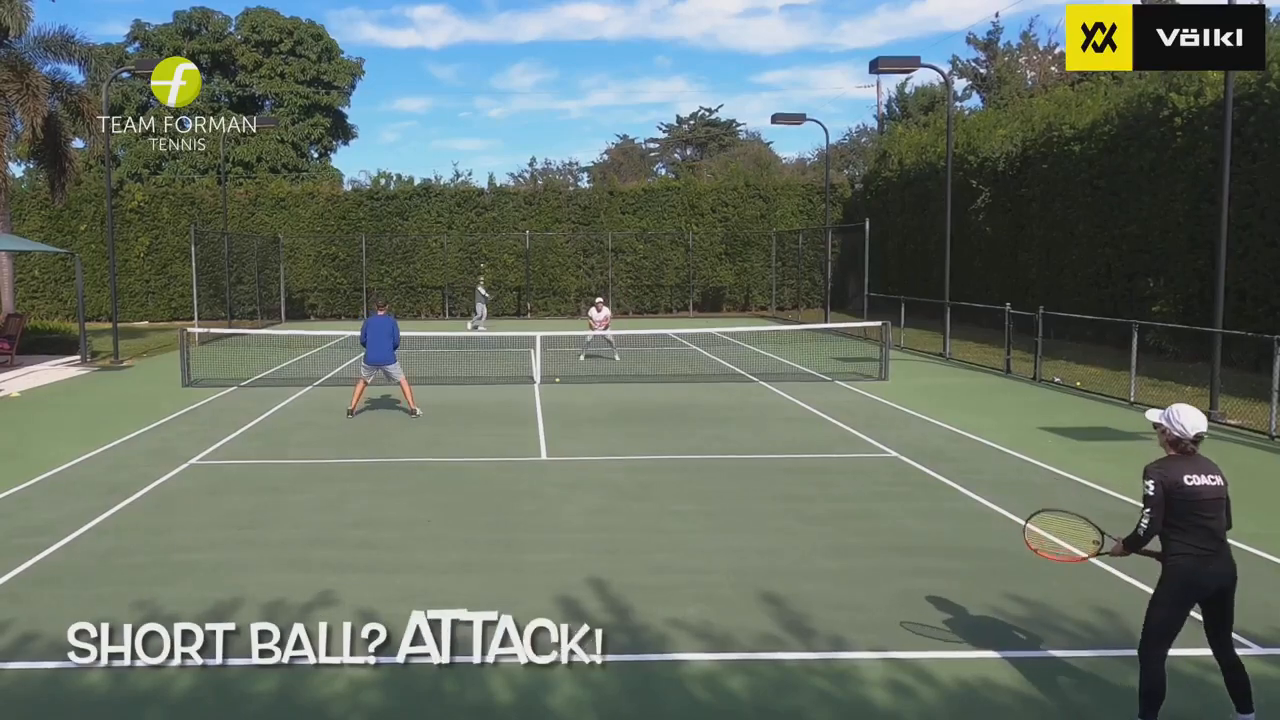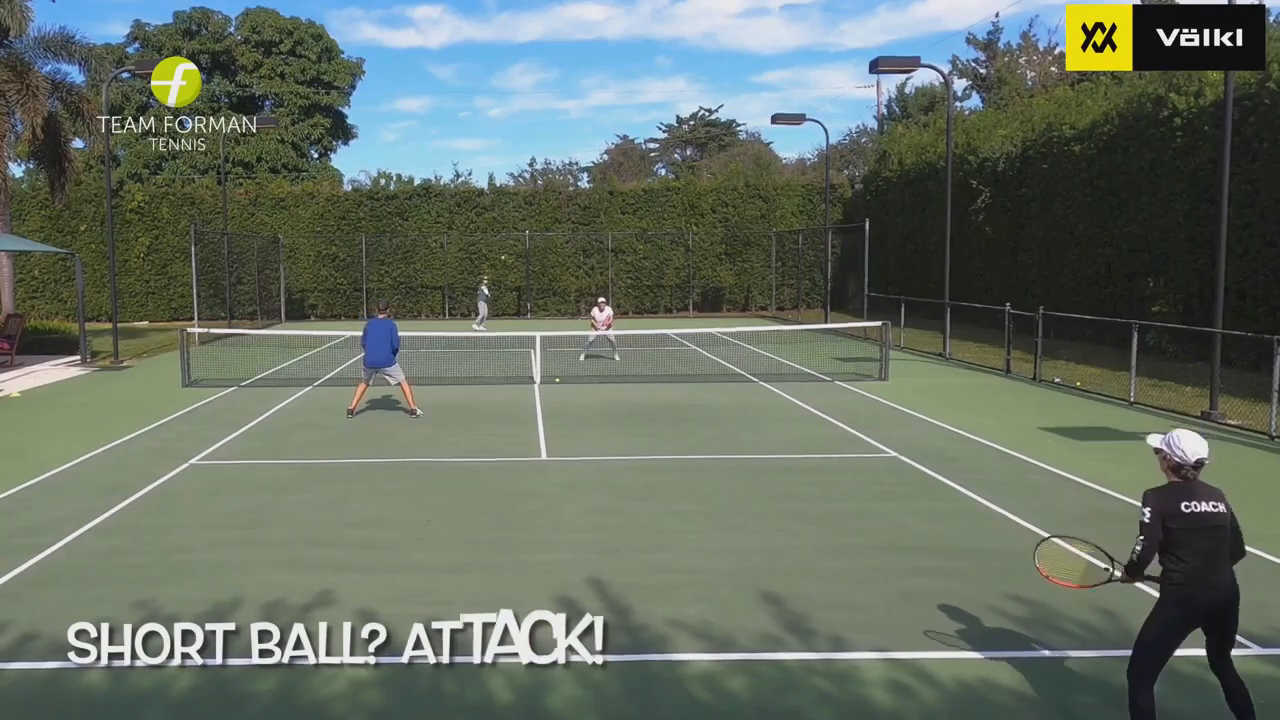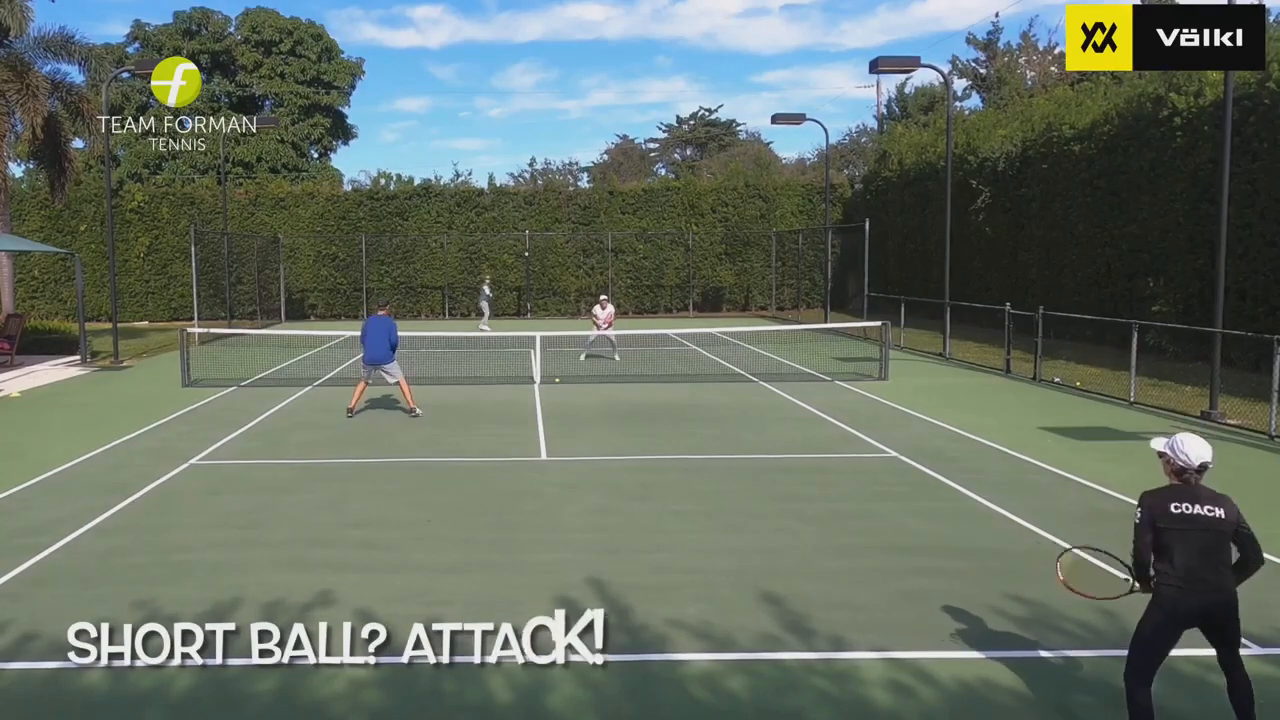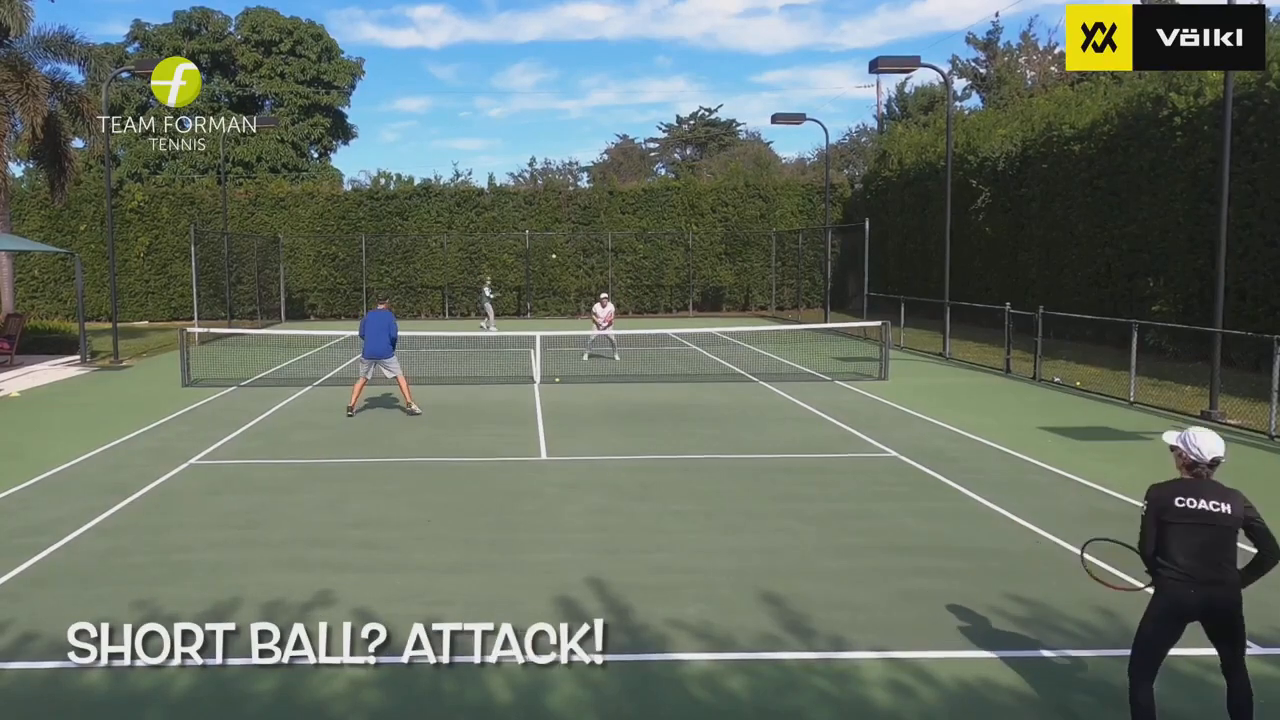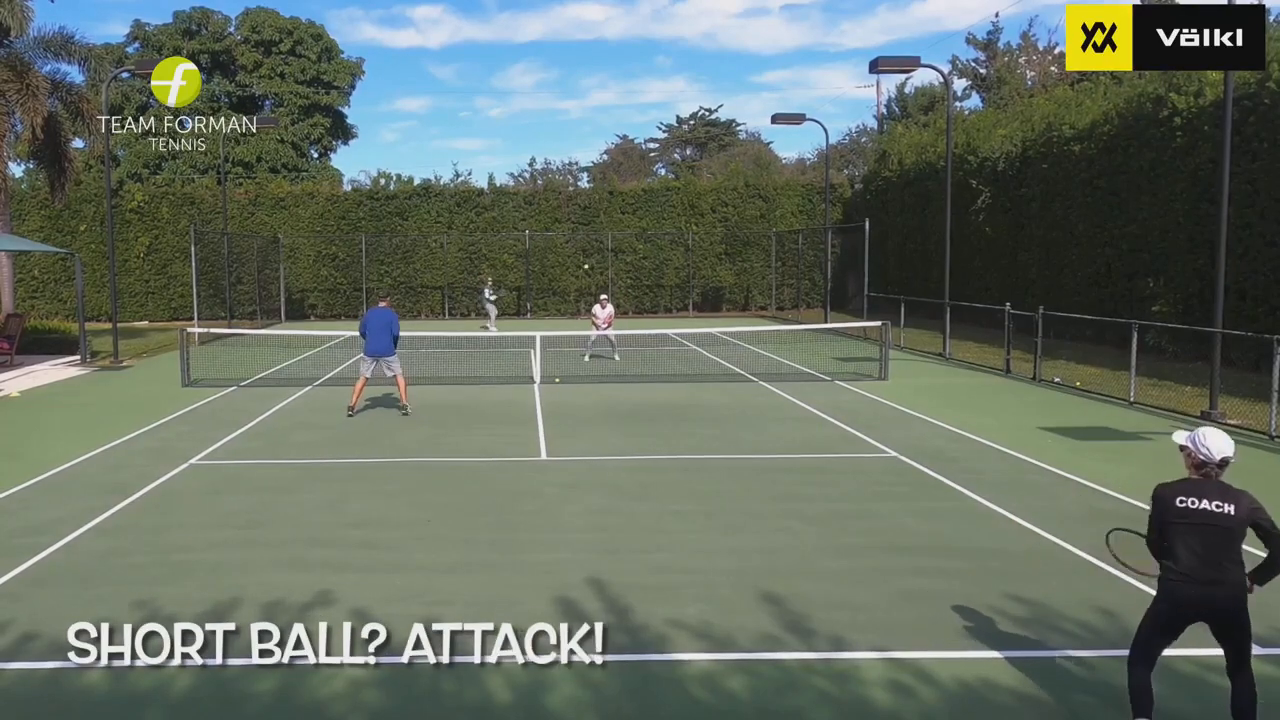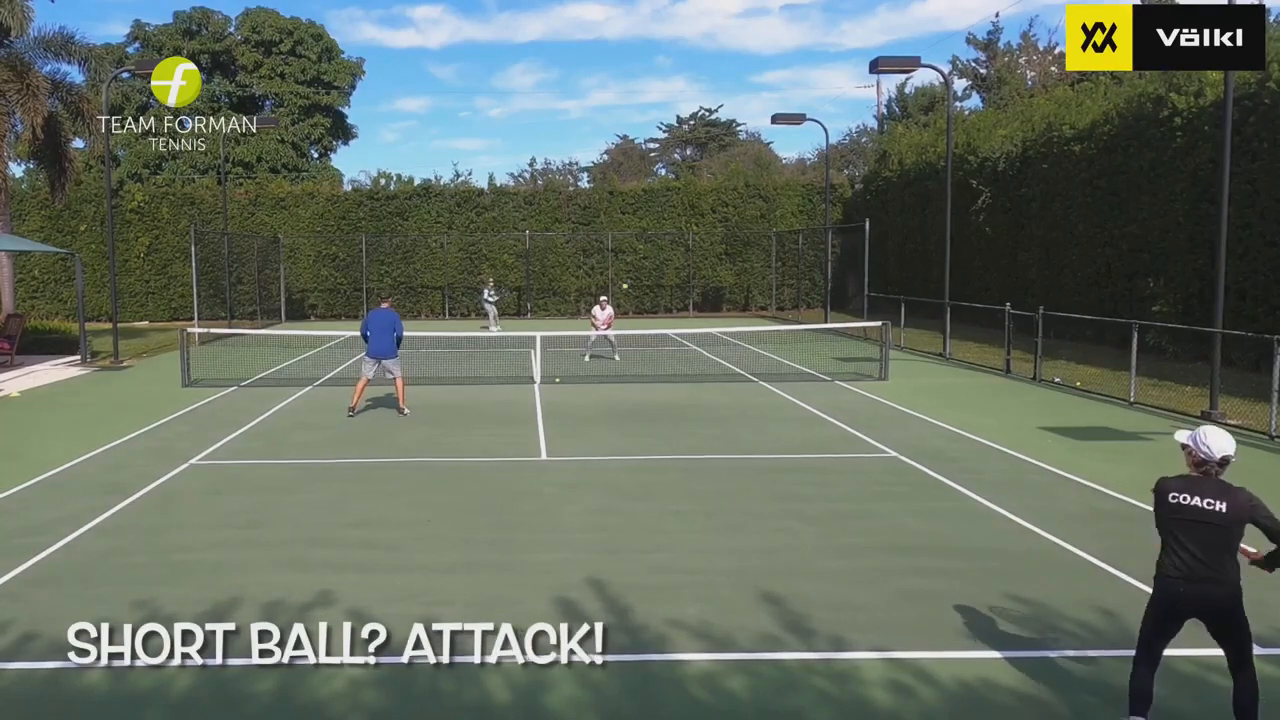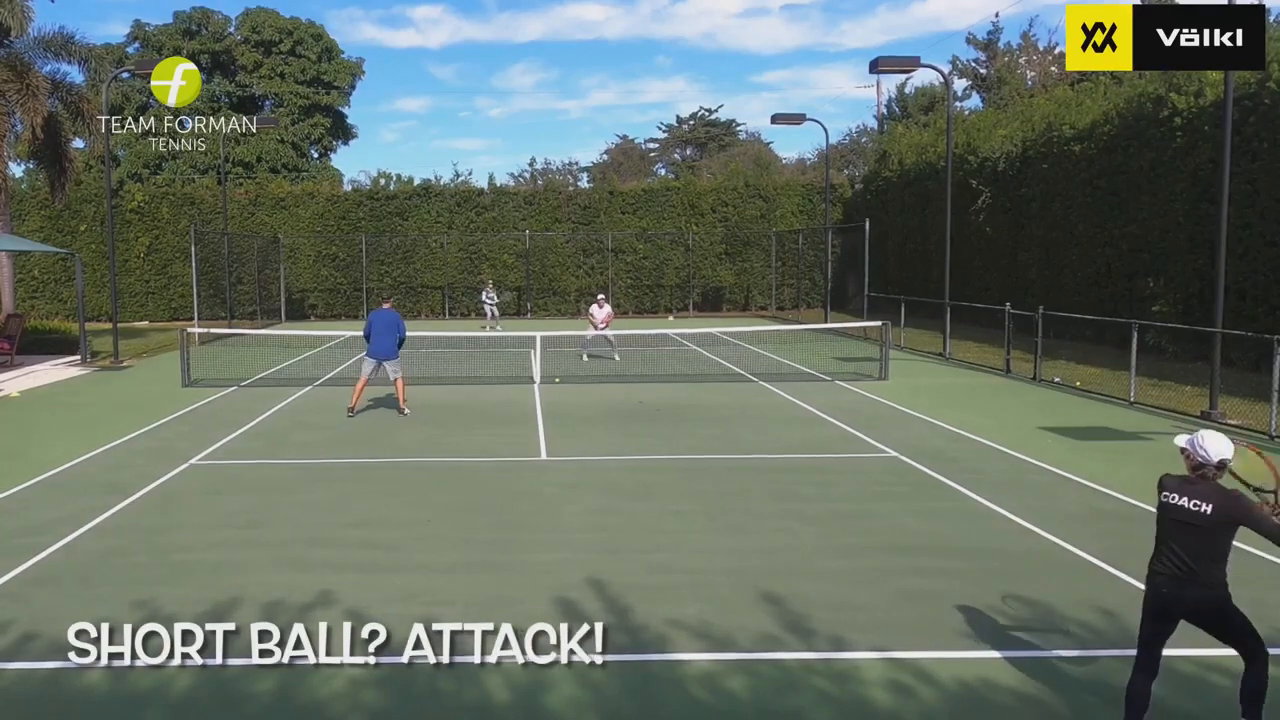
dt=0.1s
person 1, frame 1
left shoulder: (1159, 471)
right shoulder: (1213, 470)
left elbow: (1149, 527)
right elbow: (1225, 522)
left wrist: (1124, 546)
left hip: (1184, 574)
right hip: (1224, 571)
left knee: (1151, 654)
right knee: (1223, 649)
person 1, frame 2
left shoulder: (1157, 498)
right shoulder: (1218, 497)
left elbow: (1145, 552)
right elbow: (1237, 550)
left wrist: (1131, 572)
left hip: (1182, 597)
right hip: (1225, 596)
left knee: (1139, 674)
right knee: (1222, 665)
person 1, frame 3
left shoulder: (1152, 501)
right shoulder: (1225, 505)
left elbow: (1141, 558)
right elbow: (1254, 558)
left wrist: (1145, 582)
left hip: (1172, 600)
right hip: (1221, 601)
left knee: (1137, 677)
right knee: (1233, 666)
person 1, frame 4
left shoulder: (1159, 494)
right shoulder: (1235, 500)
left elbow: (1147, 549)
right wrist: (1238, 580)
left hip: (1174, 594)
right hip: (1224, 596)
left knee: (1140, 672)
right knee: (1235, 670)
person 1, frame 5
left shoulder: (1165, 494)
right shoulder: (1243, 502)
left elbow: (1155, 546)
right wrist: (1255, 579)
left hip: (1176, 593)
right hip: (1228, 597)
left knee: (1140, 661)
right knee: (1240, 671)
person 1, frame 6
left shoulder: (1164, 488)
right shoulder: (1242, 499)
left hip: (1171, 590)
right hip: (1222, 595)
left knee: (1145, 662)
right knee: (1243, 669)
person 1, frame 7
left shoulder: (1166, 485)
right shoulder: (1232, 501)
left wrist: (1255, 508)
left hip: (1161, 592)
right hip: (1209, 597)
left knee: (1145, 665)
